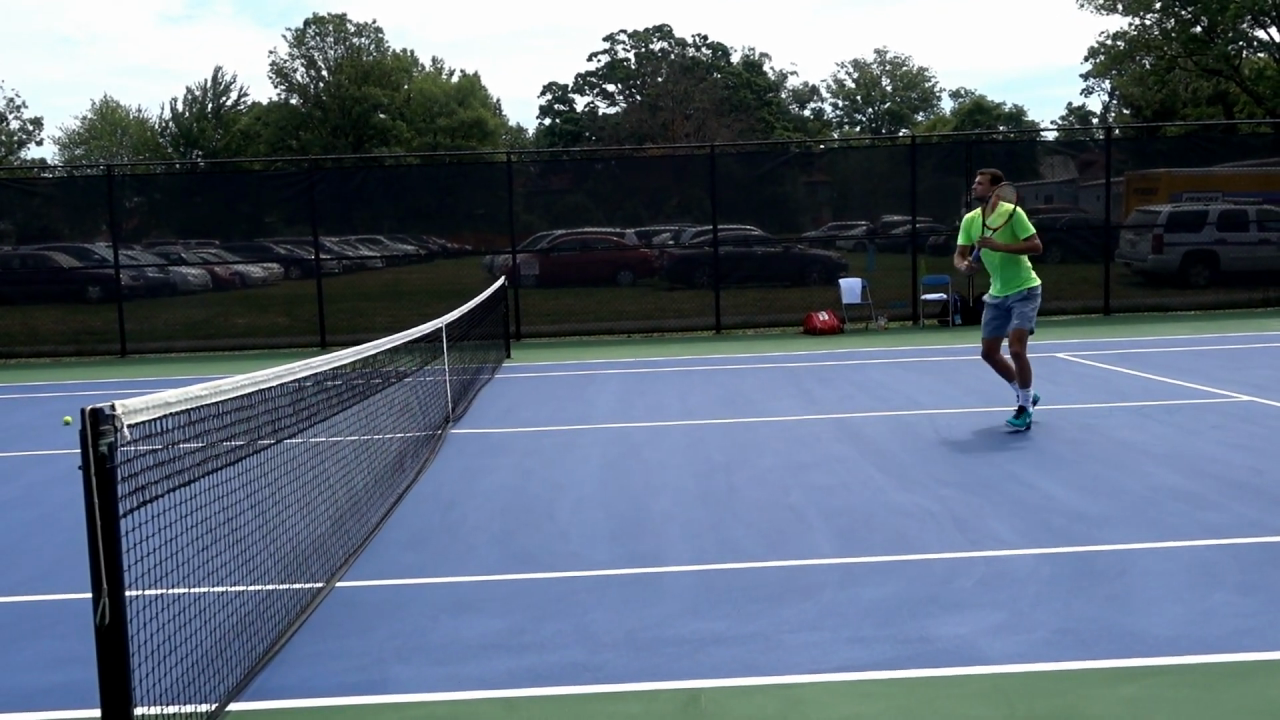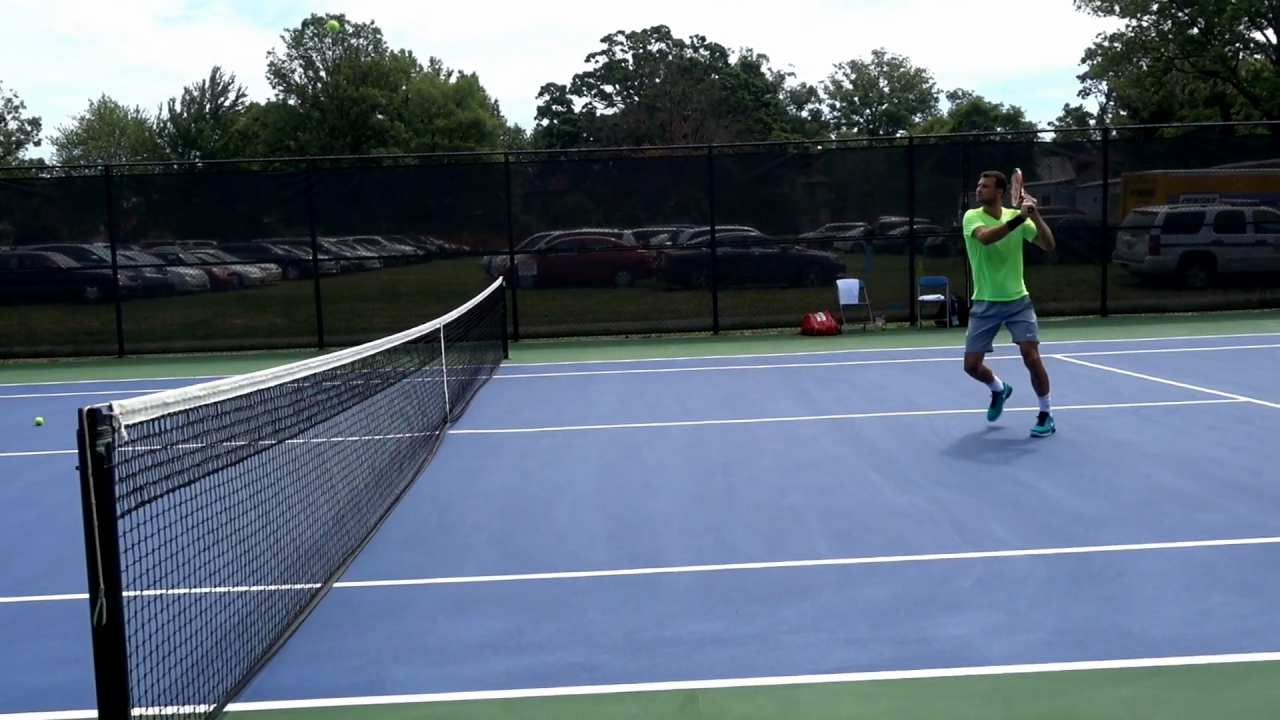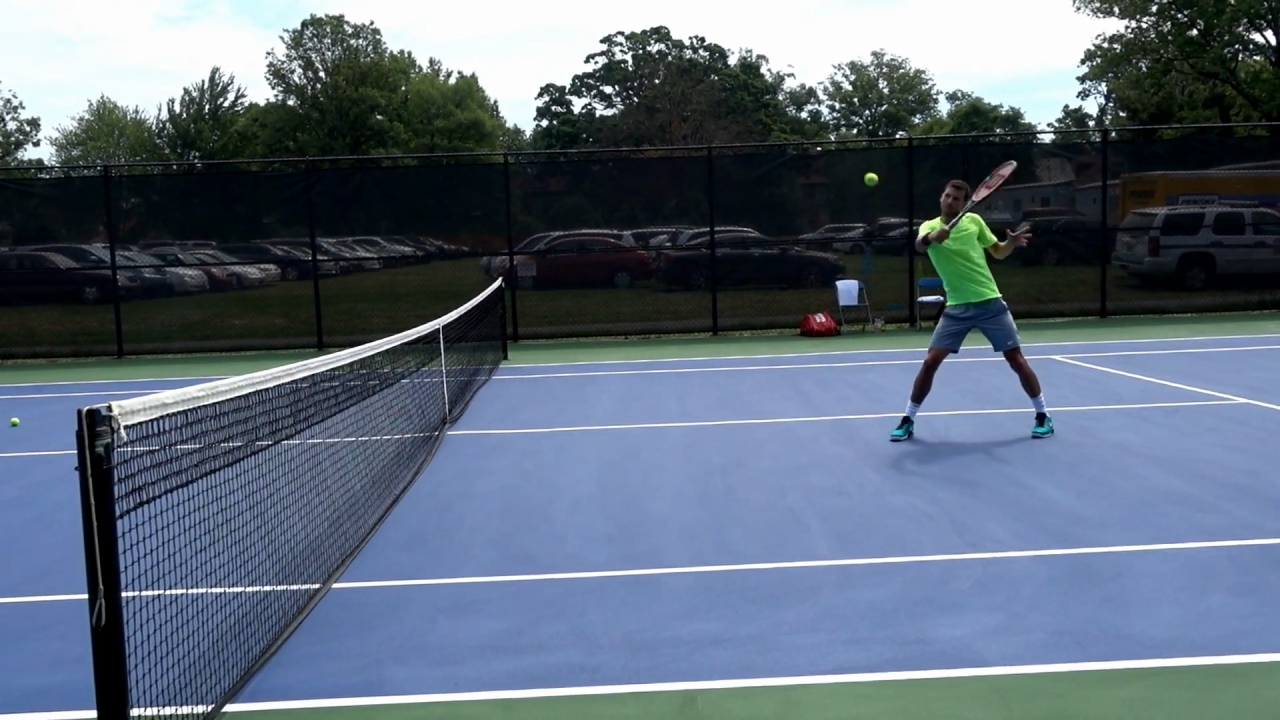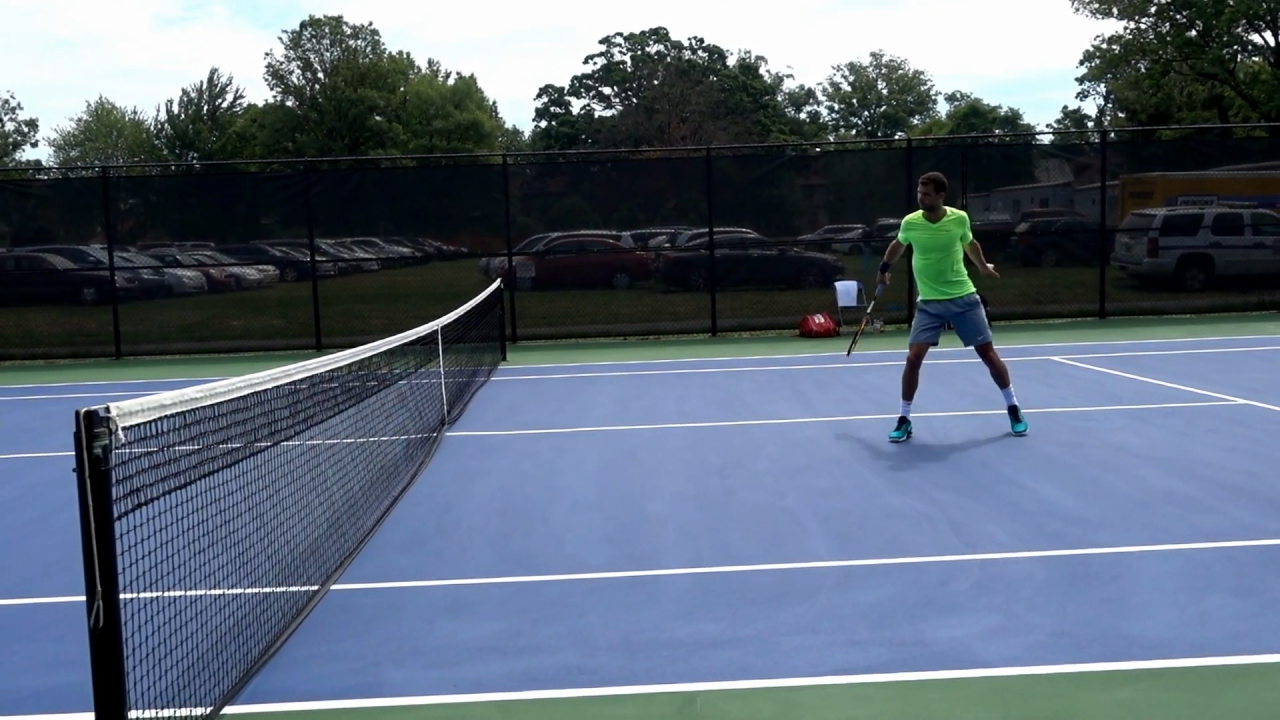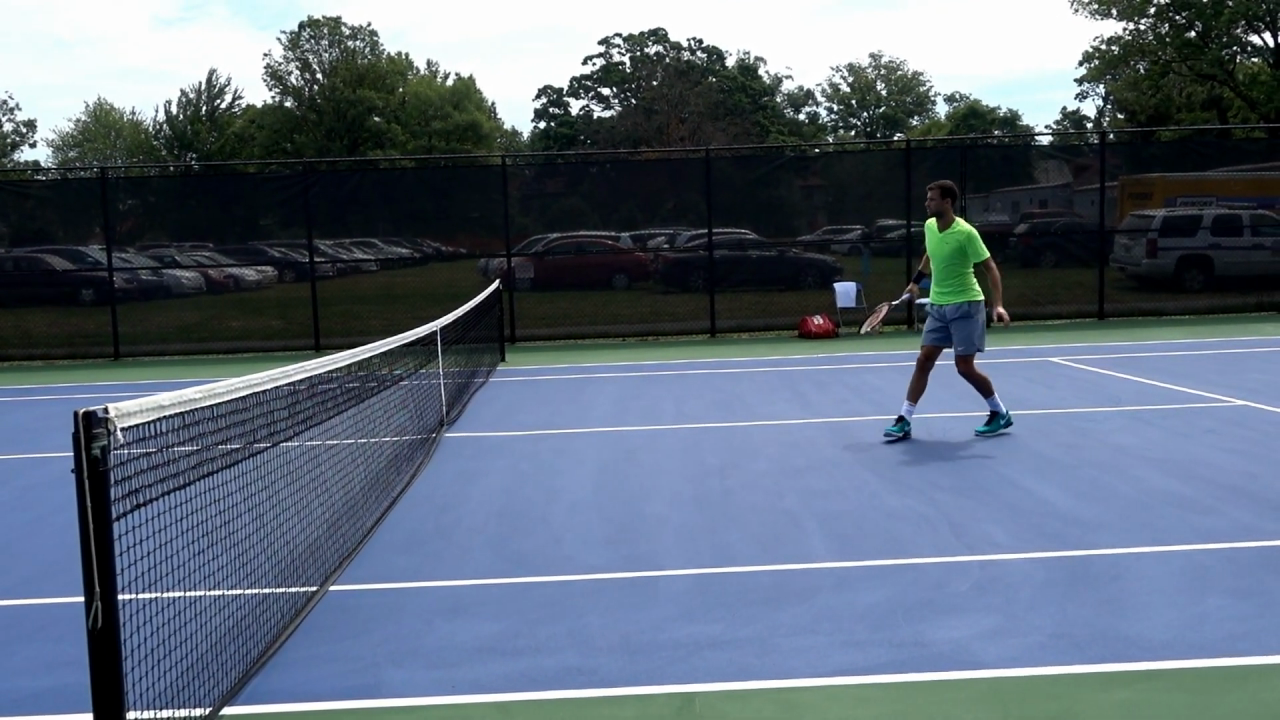
dt=0.3s
person 1, frame 1
left shoulder: (1013, 212)
right shoulder: (969, 220)
left elbow: (1037, 247)
right elbow: (959, 256)
left wrist: (999, 246)
right wrist: (965, 265)
left hip: (1025, 290)
right hip: (997, 294)
left knee: (1016, 349)
right knee: (988, 353)
left ankle: (1025, 409)
right ankle: (1025, 395)
person 1, frame 2
left shoulder: (1017, 217)
right shoulder: (972, 216)
left elbow: (1049, 245)
right elbow: (986, 237)
left wrist: (1035, 215)
right wrist: (1018, 218)
left hip: (1017, 300)
right hip: (985, 303)
left knee: (1031, 357)
right knee: (971, 365)
left ankle: (1046, 414)
right ankle: (999, 389)
person 1, frame 3
left shoulder: (973, 221)
right shoulder: (929, 227)
left elbow: (998, 252)
right elbow: (919, 244)
left wrist: (1013, 242)
right wrist: (931, 239)
left hip: (990, 303)
right hip: (958, 308)
left knee: (1017, 361)
right knee: (931, 362)
left ankle: (1042, 415)
right ankle: (909, 418)
person 1, frame 4
left shoulder: (959, 218)
right shoulder: (910, 222)
right elbow: (897, 246)
left wrist: (983, 266)
right wrist: (883, 270)
left hip: (962, 299)
right hip: (928, 303)
left knee: (988, 356)
right knee: (913, 359)
left ankle: (1013, 408)
right ankle: (904, 420)
person 1, frame 5
left shoulder: (966, 233)
right shoulder: (930, 226)
left elbow: (990, 268)
left wrist: (998, 305)
right wrist: (916, 280)
left hip: (966, 305)
right hip: (938, 305)
left knee: (964, 367)
right knee: (923, 361)
left ankle: (999, 413)
right ankle: (904, 421)
